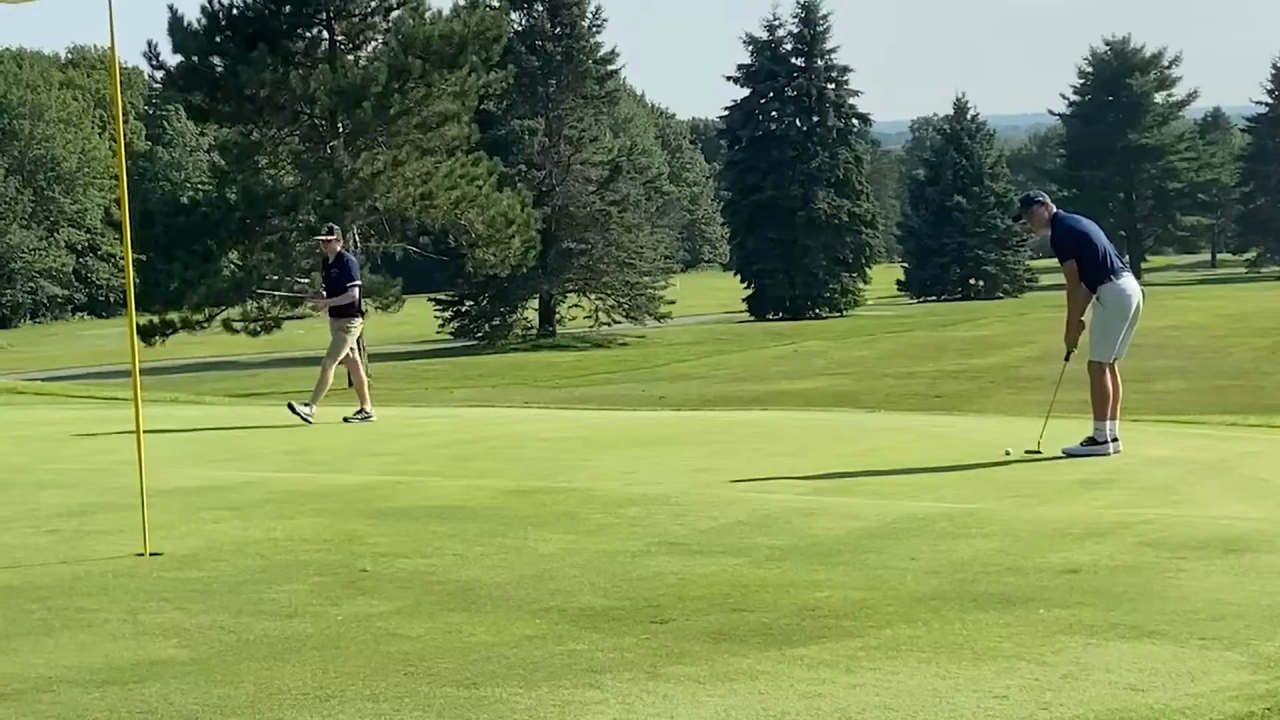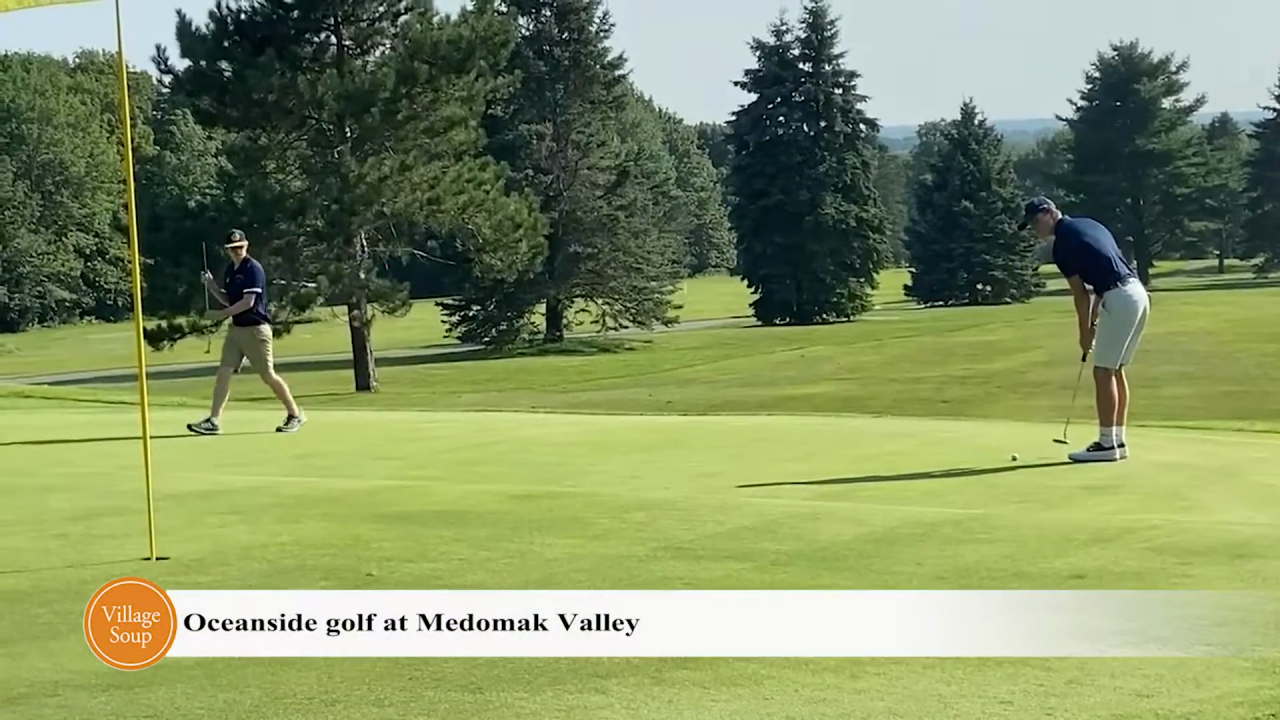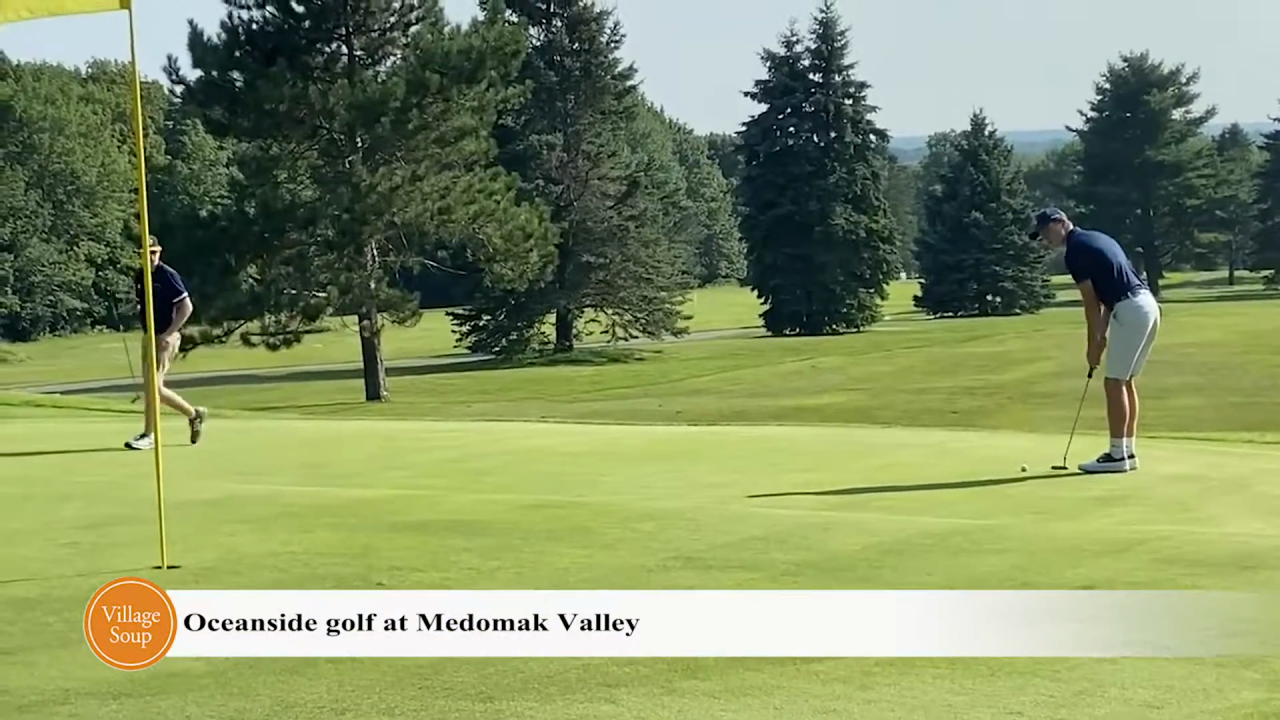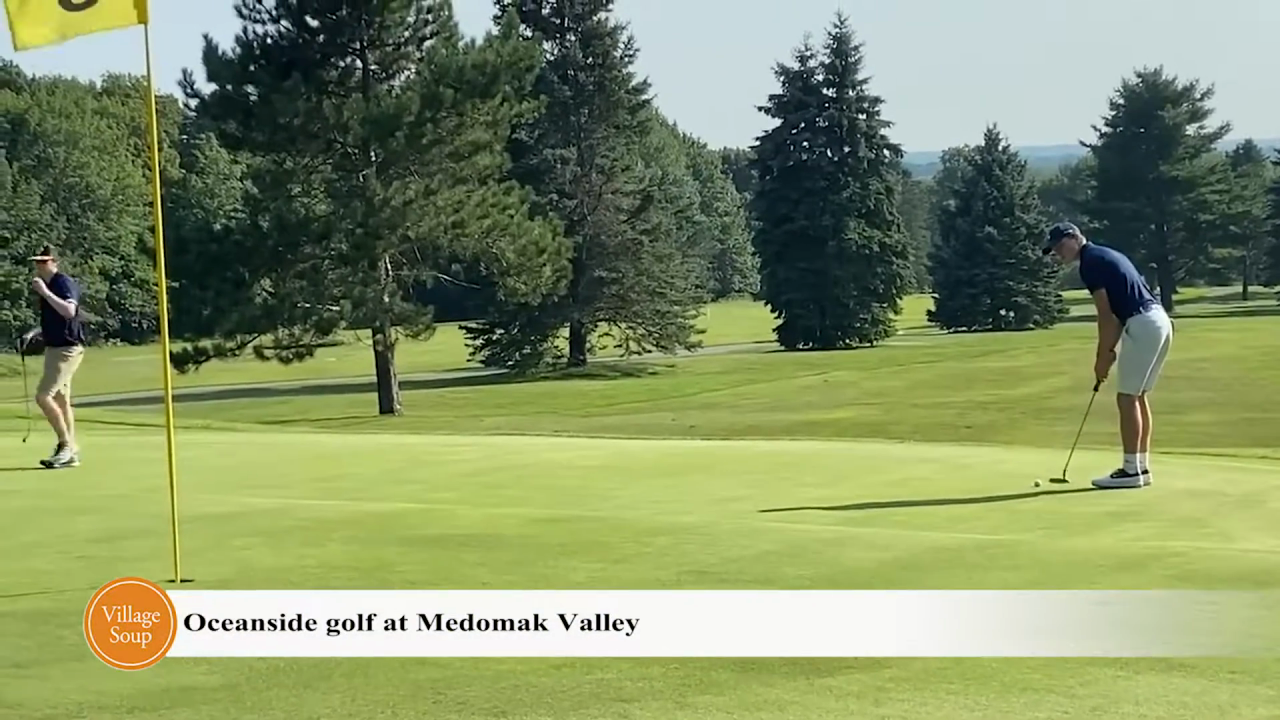
dt=0.7s
person 1, frame 1
left shoulder: (1060, 231)
right shoulder: (1076, 223)
left elbow: (1074, 285)
left wrist: (1071, 328)
right wrist: (1078, 320)
left hip: (1114, 294)
right hip: (1128, 289)
left knee: (1098, 366)
right knee: (1108, 364)
left ankle: (1101, 439)
right ankle: (1111, 435)
person 1, frame 2
left shoulder: (1063, 244)
right shoulder: (1087, 224)
left elbow: (1080, 293)
left wrist: (1084, 332)
right wrist: (1094, 320)
left hip: (1120, 299)
right hip: (1136, 294)
left knee: (1103, 371)
right knee: (1115, 370)
left ankle: (1107, 443)
right ankle: (1118, 441)
person 1, frame 3
left shoulder: (1075, 251)
right shoulder: (1095, 238)
left elbow: (1092, 302)
left wrist: (1092, 345)
right wrist: (1103, 335)
left hip: (1131, 310)
right hip: (1146, 305)
left knee: (1114, 382)
right knee: (1125, 381)
left ankle: (1118, 455)
right ankle: (1127, 452)
person 1, frame 4
left shoulder: (1090, 262)
right shoulder: (1105, 255)
left elbow: (1106, 314)
left wrist: (1101, 357)
right wrist: (1111, 350)
left hip: (1143, 326)
right hip: (1158, 321)
left knee: (1127, 398)
right knee: (1138, 396)
left ankle: (1131, 470)
right ankle: (1141, 467)
person 2, frame 1
left shoulder: (347, 262)
right shoulder: (326, 262)
left elbow: (352, 295)
left wrist: (324, 302)
right wrist: (319, 299)
left hip: (348, 321)
right hip: (337, 321)
left knee: (328, 363)
right knee: (353, 365)
left ankle: (310, 408)
right ankle: (365, 410)
person 2, frame 2
left shoulder: (253, 268)
right shoulder: (230, 270)
left elbow: (248, 302)
left wrist: (219, 314)
right wrist: (211, 286)
left hip: (255, 330)
right hip: (236, 330)
left knee: (268, 376)
right knee: (223, 373)
left ankle: (295, 415)
right ankle: (213, 421)
person 2, frame 3
left shoulder: (169, 275)
right shoulder: (139, 275)
left elbow: (186, 307)
left wrist: (170, 333)
right wrist: (136, 311)
left hip: (165, 339)
right hip: (148, 337)
left knee: (152, 386)
right knee: (156, 388)
left ankle: (149, 435)
right ankle: (194, 413)
person 2, frame 4
left shoulder: (65, 283)
right shoulder: (42, 286)
left elbow: (69, 311)
left wrist: (46, 292)
left hip: (66, 350)
right hip: (52, 349)
left knee: (43, 397)
right knee: (61, 401)
left ankle: (66, 444)
right ankle: (68, 450)
